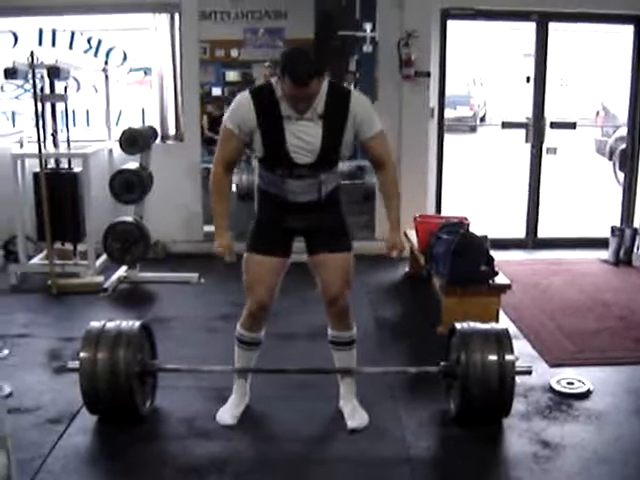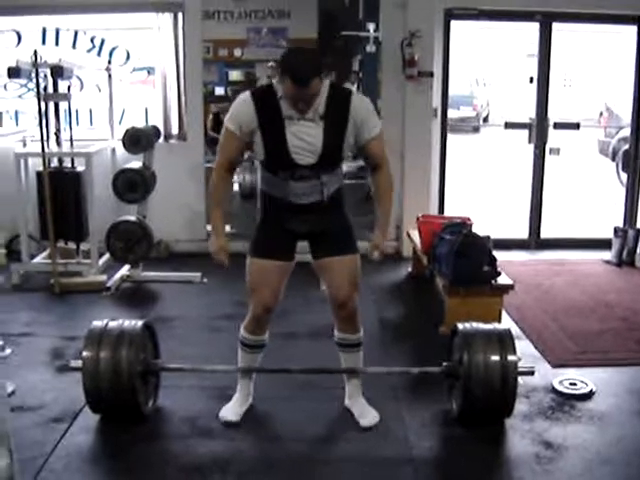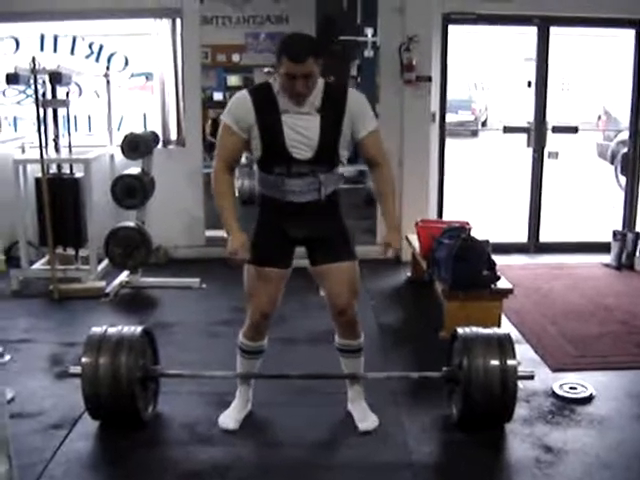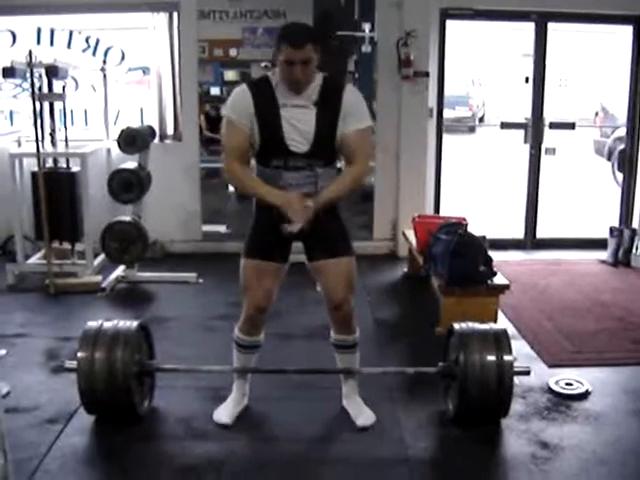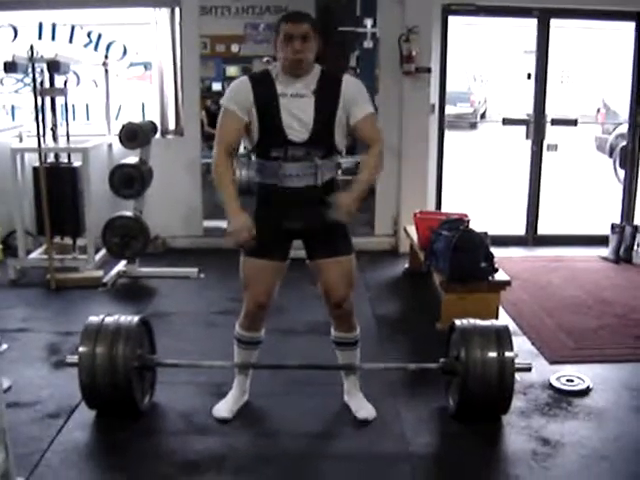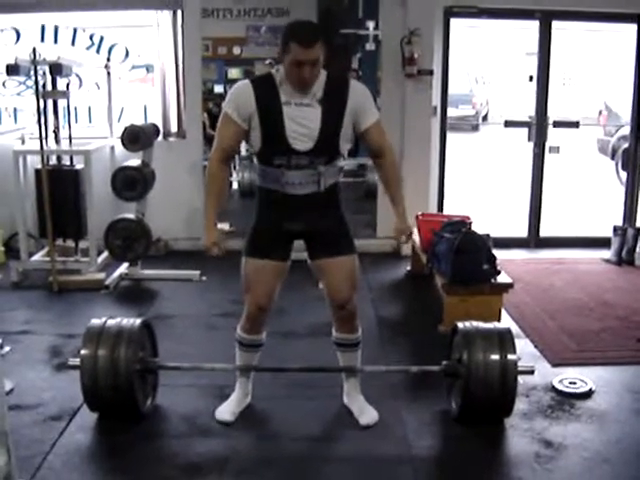
dt=0.4s
person 1, frame 1
left shoulder: (352, 104)
right shoulder: (250, 105)
left elbow: (384, 164)
right elbow: (223, 167)
left wrist: (394, 226)
right wrist: (222, 230)
left hip: (325, 211)
right hip: (273, 211)
left knee: (338, 302)
right knee: (257, 304)
left ankle: (348, 394)
right ankle: (240, 390)
person 1, frame 2
left shoulder: (354, 106)
right shoulder: (251, 106)
left elbow: (380, 166)
right elbow: (224, 169)
left wrist: (382, 227)
right wrist: (218, 231)
left hip: (329, 213)
right hip: (277, 214)
left knee: (346, 305)
right knee: (260, 308)
left ankle: (354, 393)
right ankle: (243, 390)
person 1, frame 3
left shoulder: (349, 102)
right shoulder: (248, 103)
left elbow: (379, 164)
right elbow: (222, 168)
left wrist: (391, 225)
right wrist: (233, 229)
left hip: (326, 216)
right hip: (273, 218)
left knee: (345, 310)
right knee: (259, 314)
left ankle: (356, 397)
right ankle: (242, 396)
person 1, frame 4
left shoulder: (346, 97)
right shoulder: (247, 97)
left elbow: (360, 165)
right elbow: (233, 164)
left wrist: (315, 205)
right wrist: (282, 200)
left hip: (325, 213)
right hip: (271, 213)
left knee: (342, 305)
right knee: (254, 308)
left ankle: (351, 392)
right ankle: (239, 391)
person 1, frame 5
left shoulder: (346, 88)
right shoulder: (246, 89)
left elbow: (375, 147)
right elbow: (223, 155)
left wrist: (355, 194)
right wrist: (234, 211)
left hip: (325, 208)
right hip: (268, 210)
left knee: (341, 303)
right knee: (255, 305)
left ankle: (352, 388)
right ankle: (240, 387)
person 1, frame 6
left shoulder: (350, 93)
right shoulder: (249, 93)
left elbow: (382, 154)
right elbow: (220, 159)
left wrist: (400, 213)
right wrist: (211, 223)
left hip: (325, 211)
right hip: (273, 211)
left knee: (345, 305)
right knee: (256, 307)
left ankle: (353, 391)
right ankle: (242, 389)
